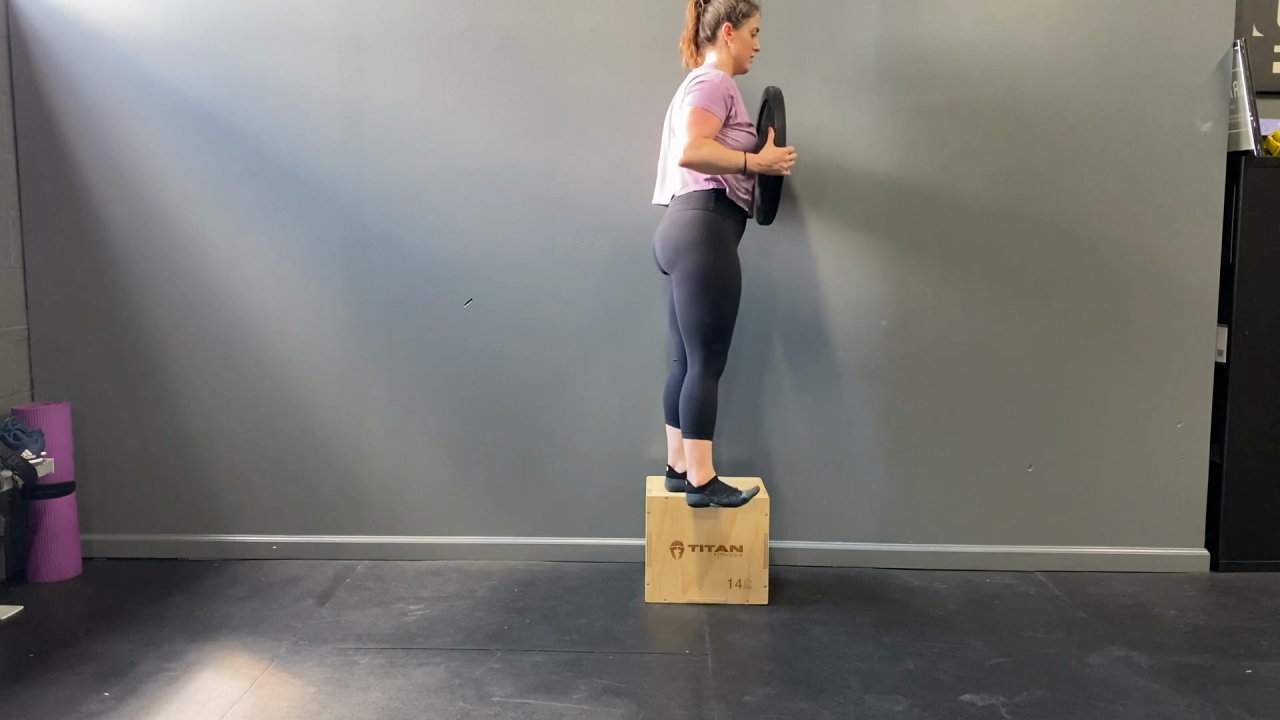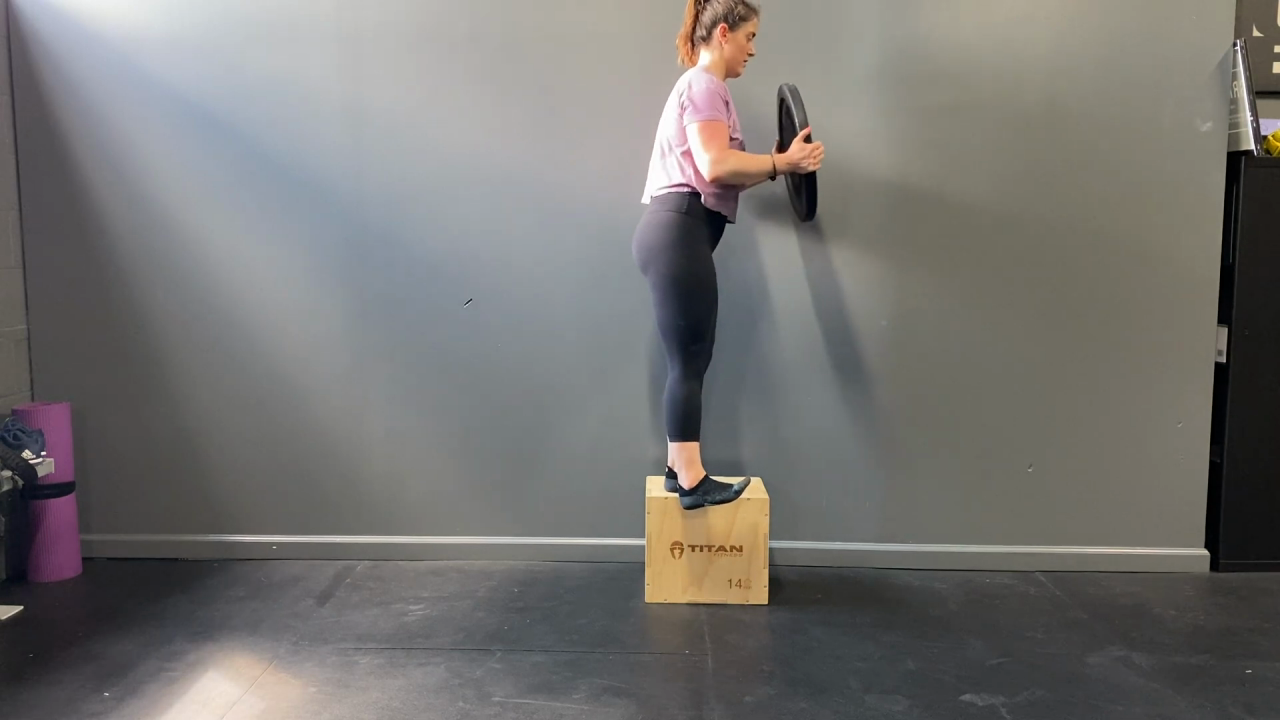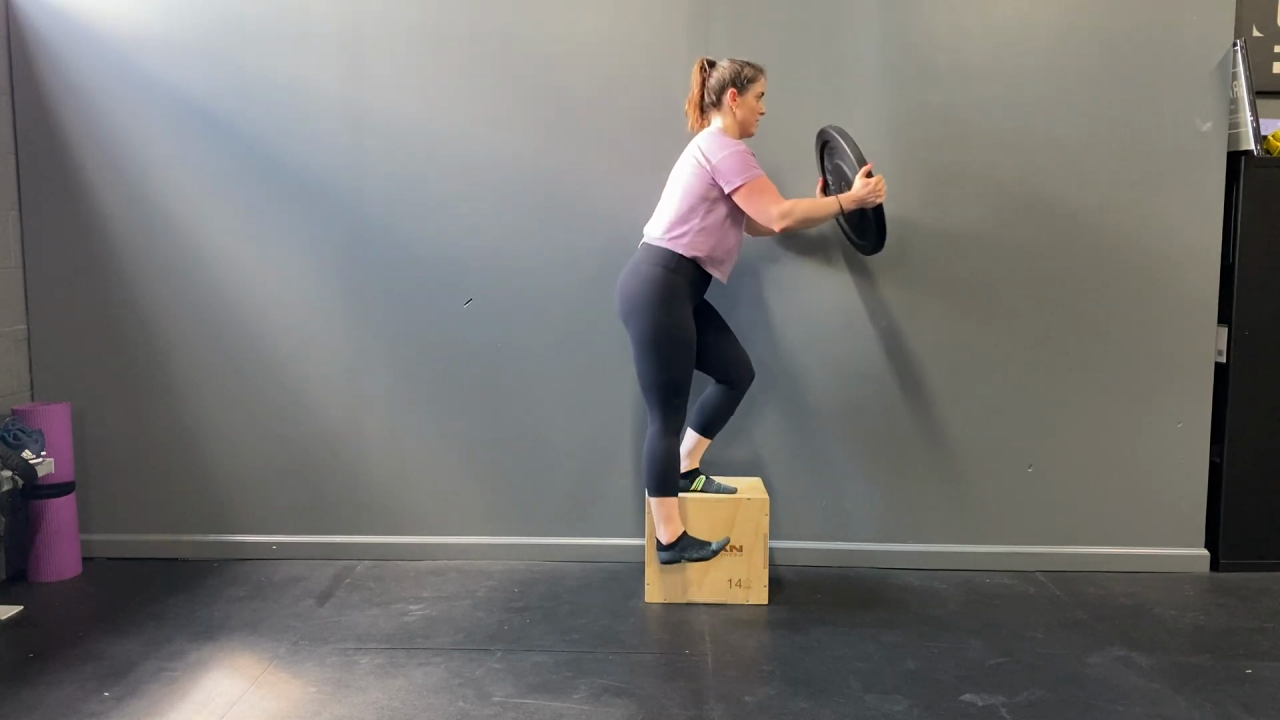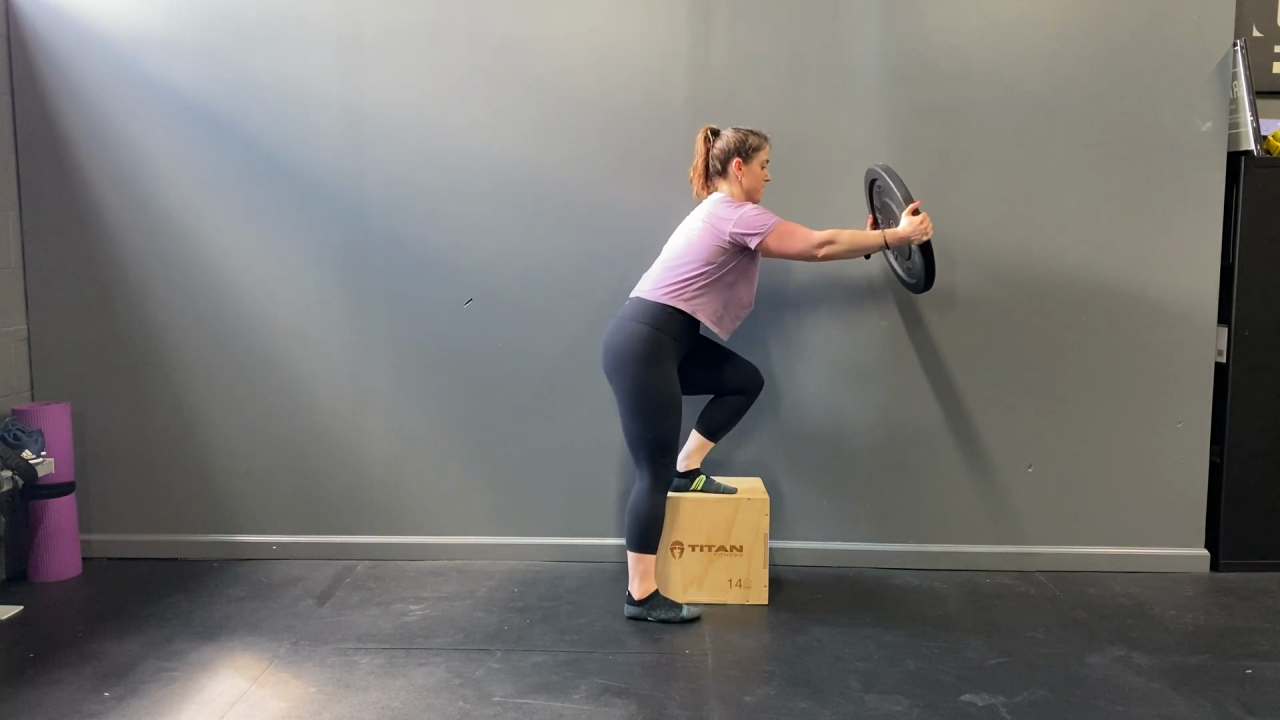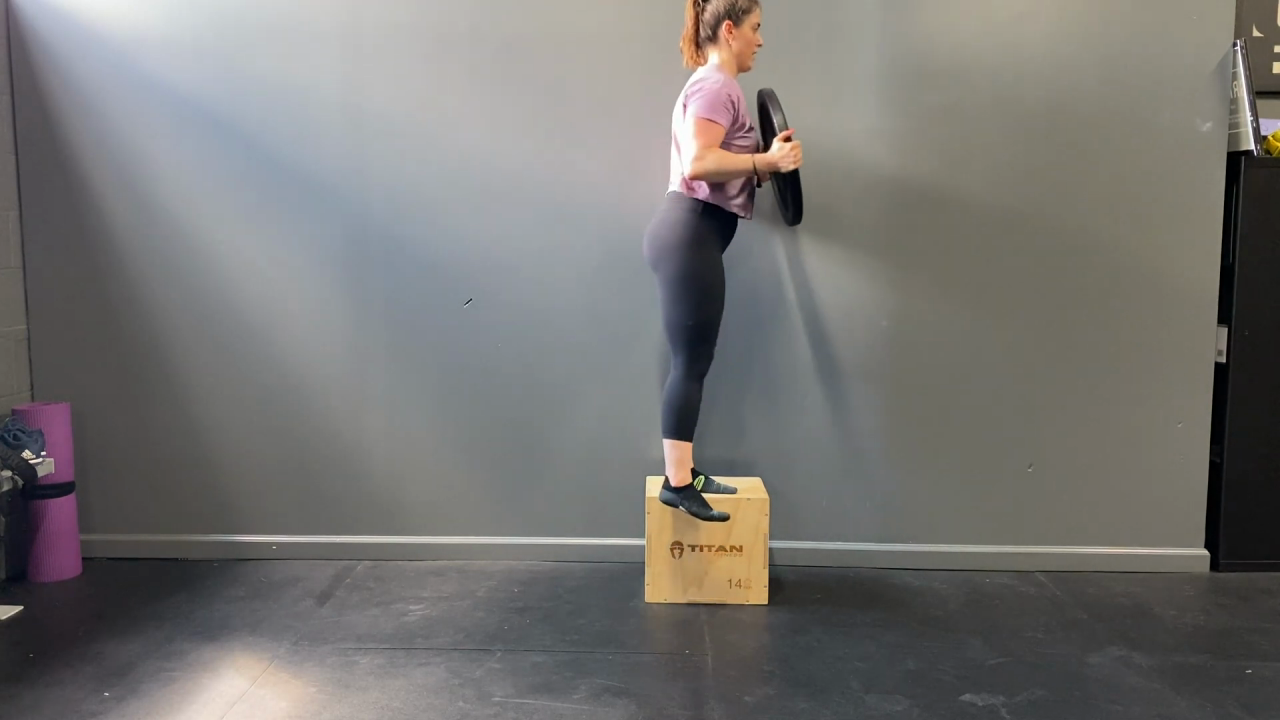
dt=1s
person 1, frame 1
left shoulder: (702, 84)
right shoulder: (713, 83)
right elbow: (689, 151)
left wrist: (759, 160)
right wrist: (757, 162)
left hip: (687, 229)
right hip: (703, 231)
left knee: (688, 360)
right knee: (707, 362)
left ankle: (679, 467)
right ankle: (702, 480)
person 1, frame 2
left shoulder: (701, 87)
right shoulder: (704, 86)
left elbow: (719, 176)
right elbow: (714, 166)
left wrist: (775, 165)
right wrist: (782, 162)
left hip: (679, 234)
right hip: (678, 234)
left knee: (691, 361)
right knee: (688, 363)
left ankle: (679, 468)
right ankle: (692, 481)
person 1, frame 3
left shoulder: (713, 148)
right shoulder: (725, 151)
left elbow: (757, 223)
right elbow: (778, 217)
left wrist: (819, 205)
right wrist: (849, 200)
left hip: (671, 287)
right hip: (657, 289)
left knee: (736, 372)
right knee: (667, 417)
left ankle: (685, 471)
right ankle: (671, 538)
person 1, frame 4
left shoulder: (721, 213)
right shoulder: (736, 216)
left elbow: (807, 246)
right elbow: (818, 246)
left wrist: (869, 241)
right wrist: (896, 237)
left hip: (659, 339)
right hip: (642, 345)
left knee: (745, 380)
right knee: (654, 473)
left ankle: (686, 469)
right ankle: (642, 595)
person 1, frame 5
left shoulder: (718, 86)
right shoulder: (714, 85)
right elbow: (698, 164)
left wrist: (765, 166)
right wrist: (766, 161)
left hip: (692, 237)
right hip: (689, 237)
left knee: (691, 363)
right knee: (690, 364)
left ankle: (684, 471)
right ankle: (677, 483)
